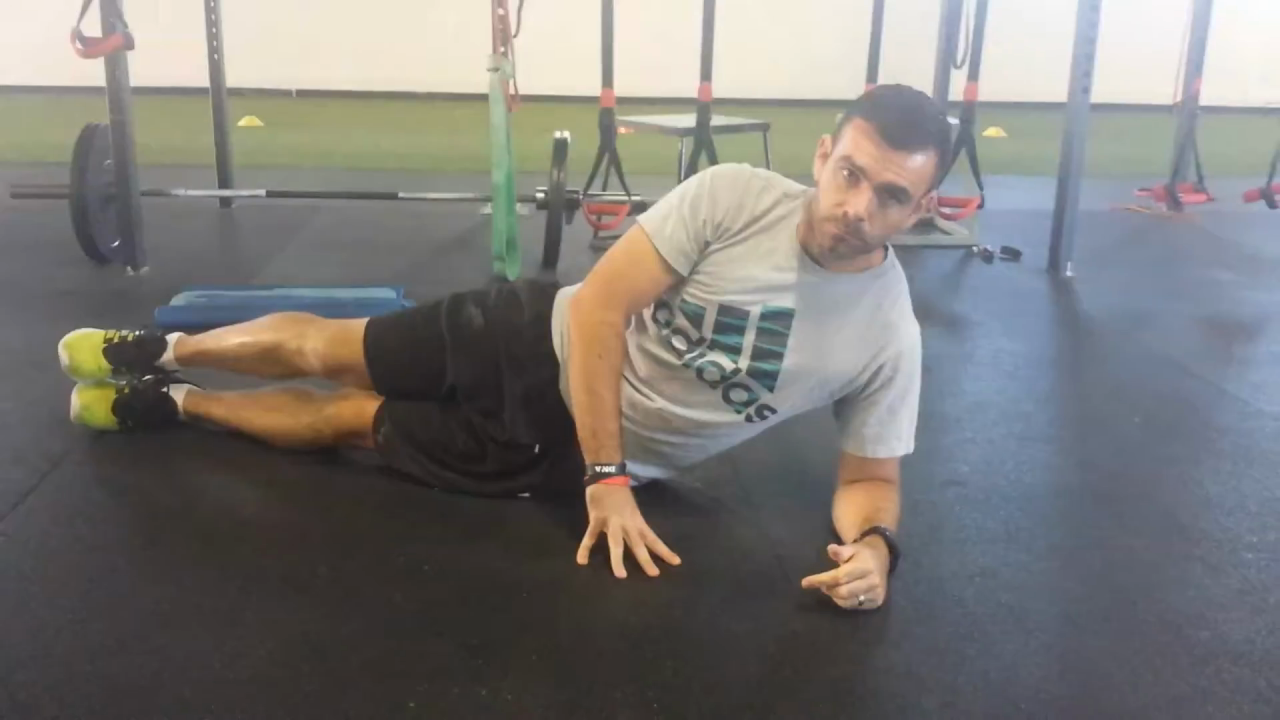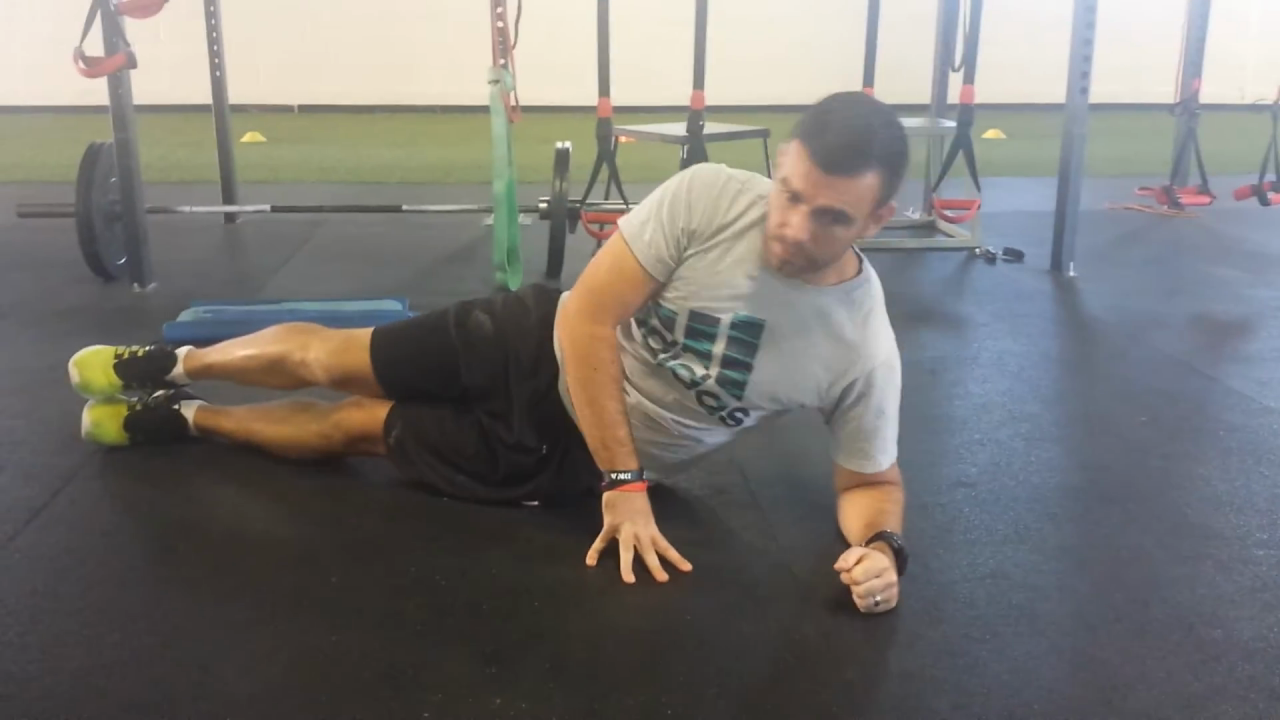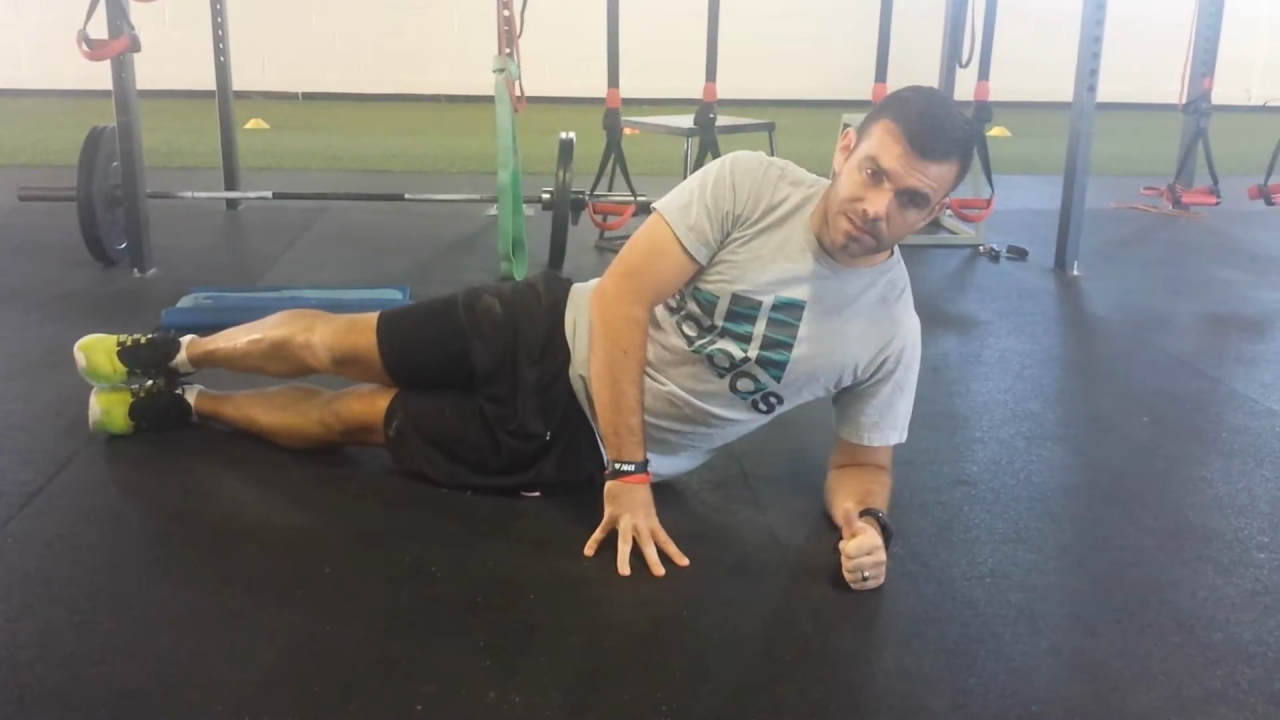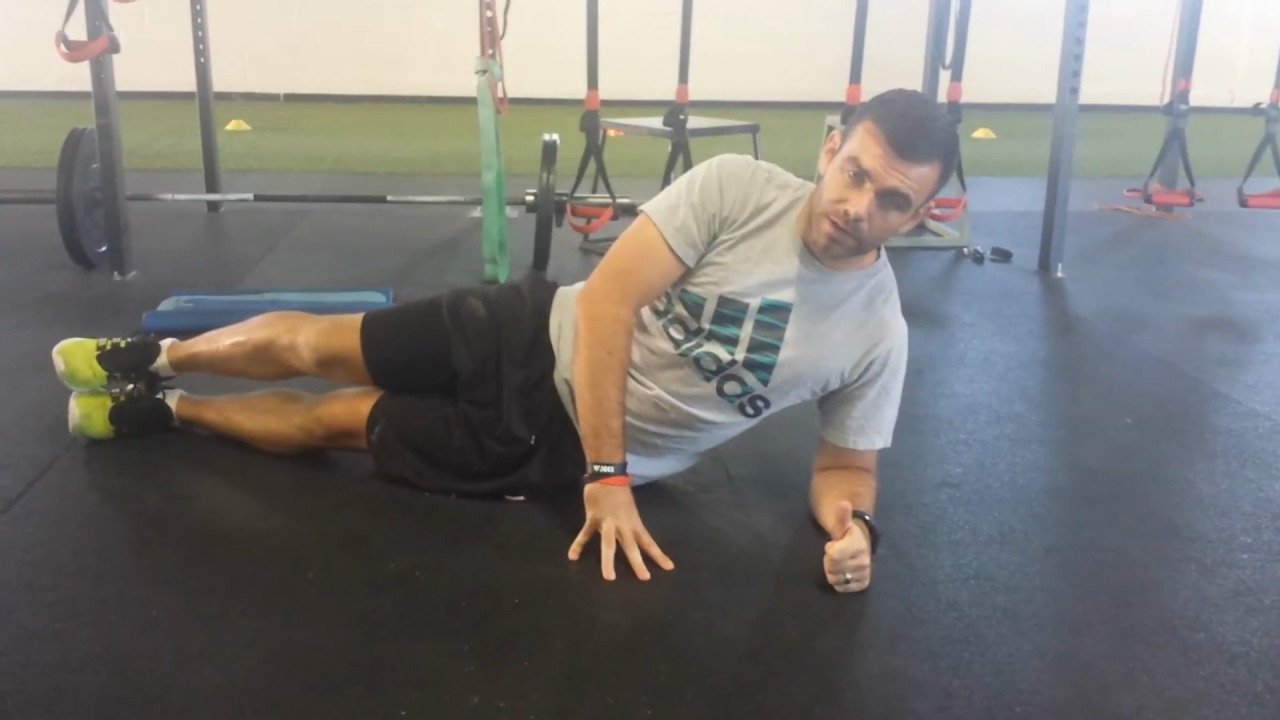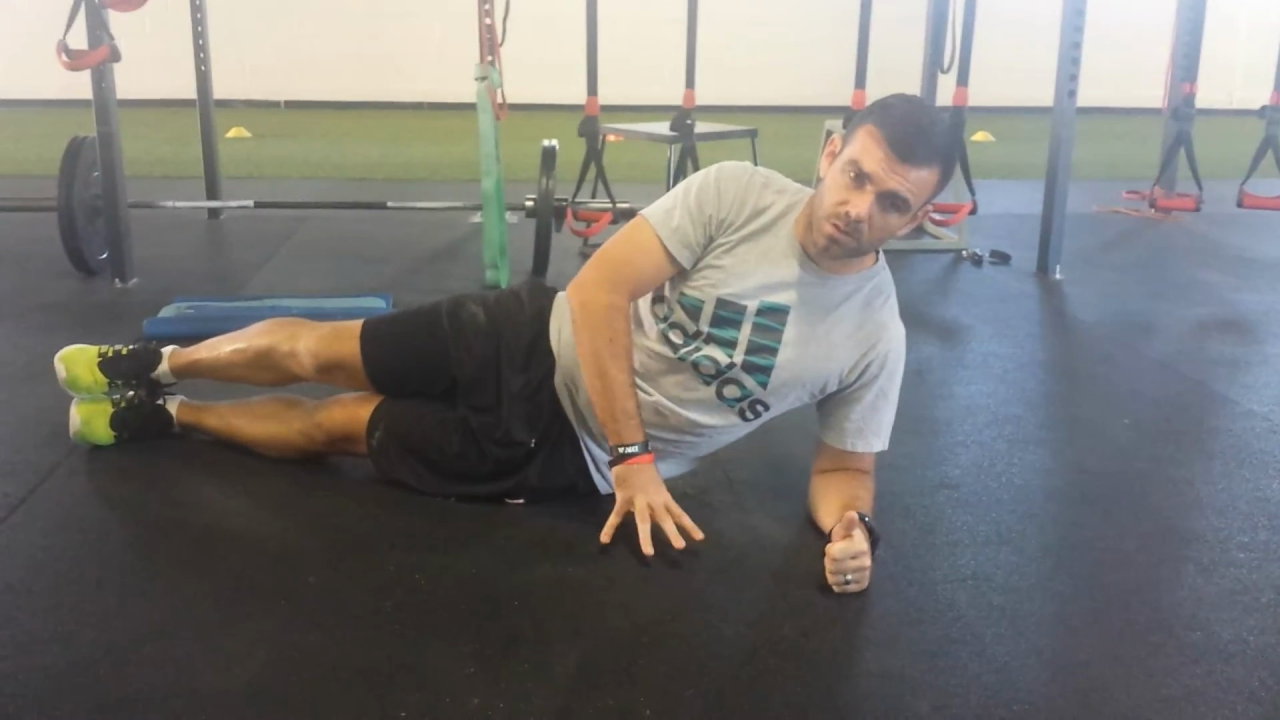
dt=1s
person 1, frame 1
left shoulder: (889, 339)
right shoulder: (734, 195)
left elbow: (870, 477)
right elbow: (600, 306)
left wrist: (872, 546)
right wrist: (610, 478)
left hip: (552, 446)
right hip: (540, 338)
left knee: (350, 419)
right knee: (323, 351)
left ankle: (172, 403)
right ankle: (162, 350)
person 1, frame 2
left shoulder: (864, 350)
right shoulder: (710, 196)
left elbow: (869, 481)
right elbow: (590, 317)
left wrist: (882, 547)
right wrist: (626, 485)
left hip: (560, 446)
right hip: (542, 342)
left knee: (353, 425)
right knee: (329, 360)
left ankle: (184, 419)
right ankle: (171, 365)
person 1, frame 3
left shoulder: (891, 334)
right shoulder: (749, 184)
left elbow: (862, 461)
right elbow: (621, 299)
left wrist: (868, 524)
right wrist: (631, 477)
left hip: (566, 442)
right hip: (551, 333)
left knee: (352, 416)
right knee: (329, 346)
left ankle: (183, 406)
right ankle: (176, 356)
person 1, frame 4
left shoulder: (878, 334)
right shoulder: (736, 187)
left elbow: (846, 463)
right elbow: (608, 300)
left wrist: (853, 527)
right wrist: (611, 476)
left hip: (550, 444)
right hip: (534, 335)
left knee: (337, 419)
right knee: (314, 347)
left ankle: (164, 411)
right ankle: (158, 359)
person 1, frame 5
left shoulder: (875, 339)
right shoulder: (735, 193)
left elbow: (843, 466)
right elbow: (600, 290)
left wrist: (853, 528)
right wrist: (637, 456)
left hip: (558, 451)
right hip: (535, 340)
left knee: (337, 424)
right knee: (318, 353)
left ankle: (166, 416)
right ankle: (156, 366)
